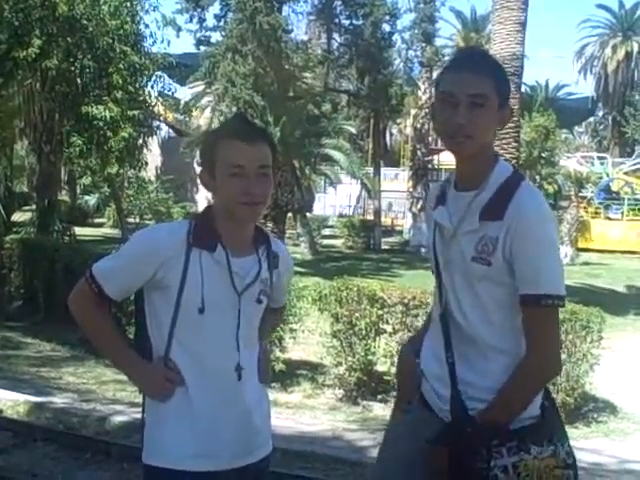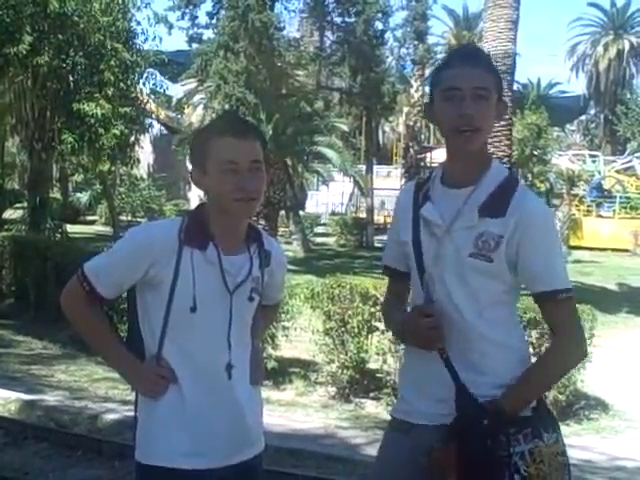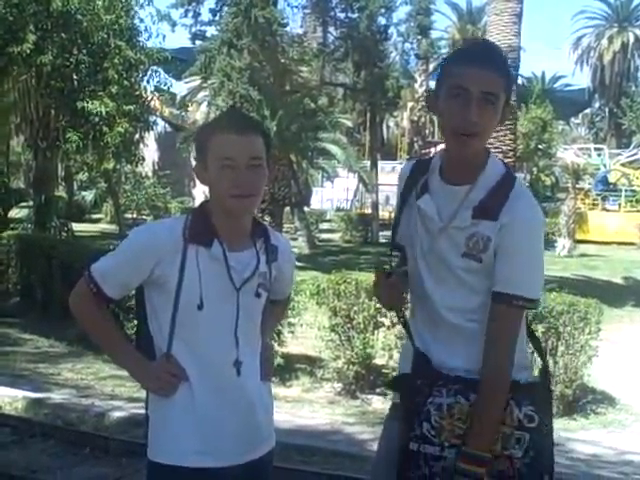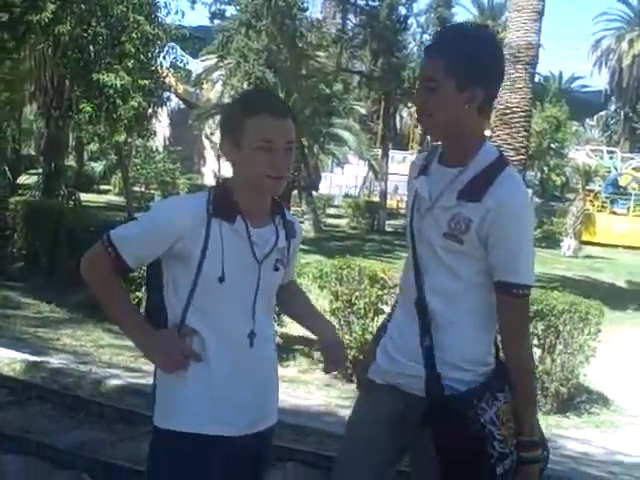
dt=1s
person 1, frame 1
left shoulder: (524, 209)
right shoulder: (438, 200)
left elbow: (545, 358)
right wrist: (413, 347)
left hip: (498, 425)
right hip: (427, 403)
person 1, frame 2
left shoulder: (524, 211)
right shoulder: (411, 199)
left elbow: (569, 340)
left wrist: (504, 412)
right wrist: (404, 325)
right hip: (415, 415)
person 1, frame 3
left shoulder: (517, 208)
right shoulder: (411, 179)
left elbow: (501, 344)
right wrist: (391, 284)
left hip: (490, 398)
right hip: (418, 387)
person 1, frame 4
left shoulder: (504, 196)
right shoulder: (421, 169)
left elbow: (515, 328)
left wrist: (528, 440)
left hip: (453, 394)
right hip: (389, 375)
person 2, frame 1
left shoulder: (277, 258)
right shoulder: (161, 245)
right elbow: (83, 301)
left wrist: (258, 348)
right wrist: (138, 370)
left hip: (252, 446)
person 2, frame 2
left shoulder: (270, 255)
right shoulder: (153, 242)
right elbow: (76, 299)
left wrist: (252, 347)
right wrist: (130, 368)
left hip: (244, 446)
person 2, frame 3
left shoulder: (277, 250)
right shoulder: (158, 241)
right elbow: (84, 300)
left wrist: (262, 340)
right wrist: (138, 366)
left hip: (255, 442)
person 2, frame 4
left shoulder: (287, 229)
right shoulder: (183, 216)
right elbow: (96, 265)
left wrist: (327, 335)
right wrist: (146, 337)
left hip: (258, 414)
right hip: (191, 419)
